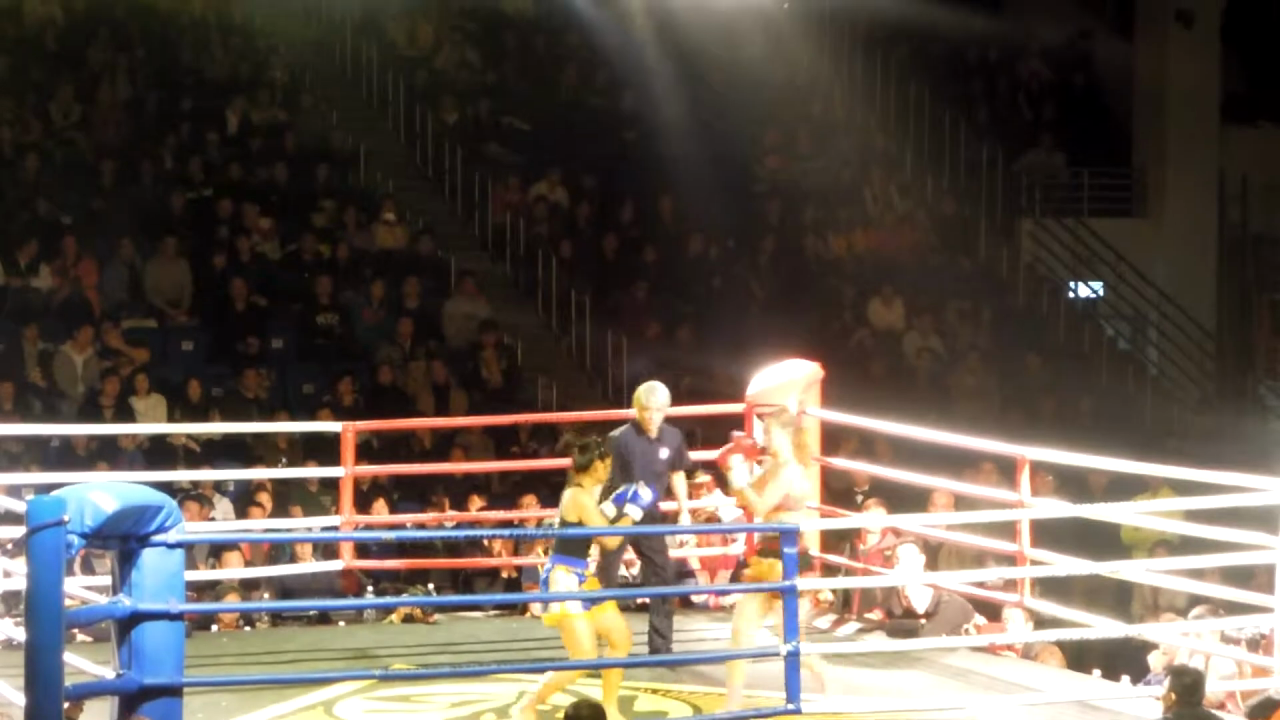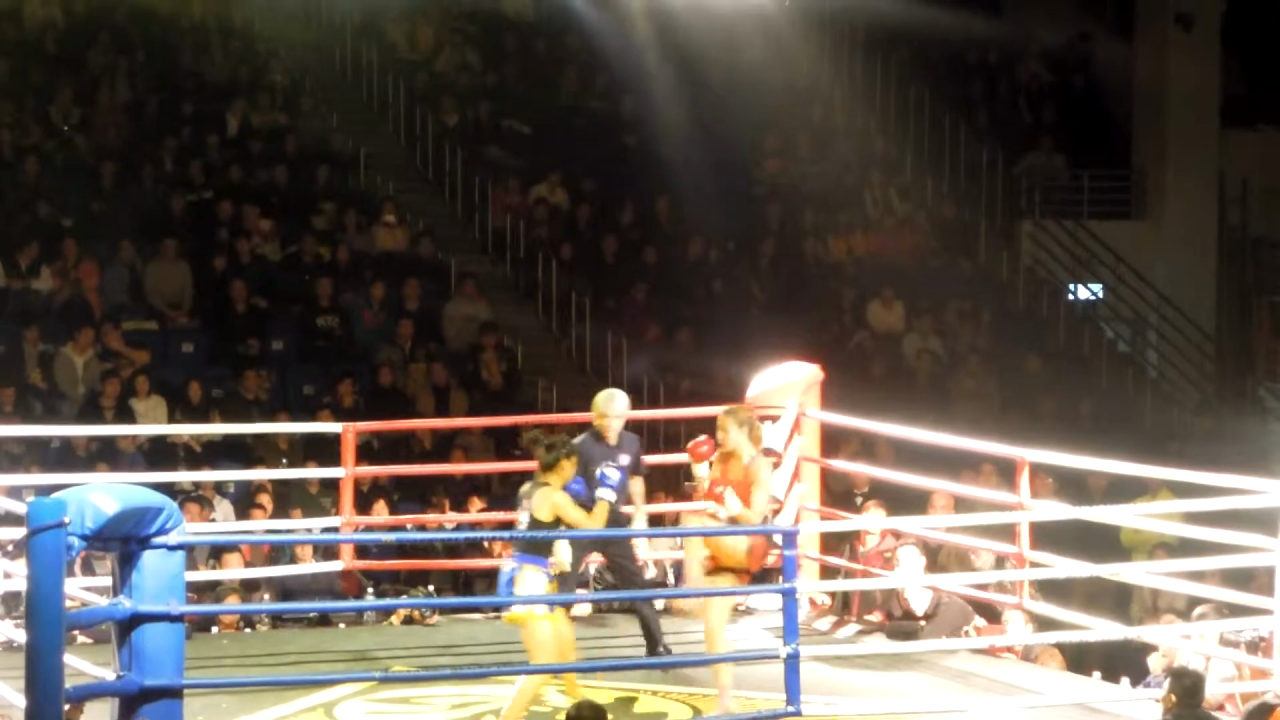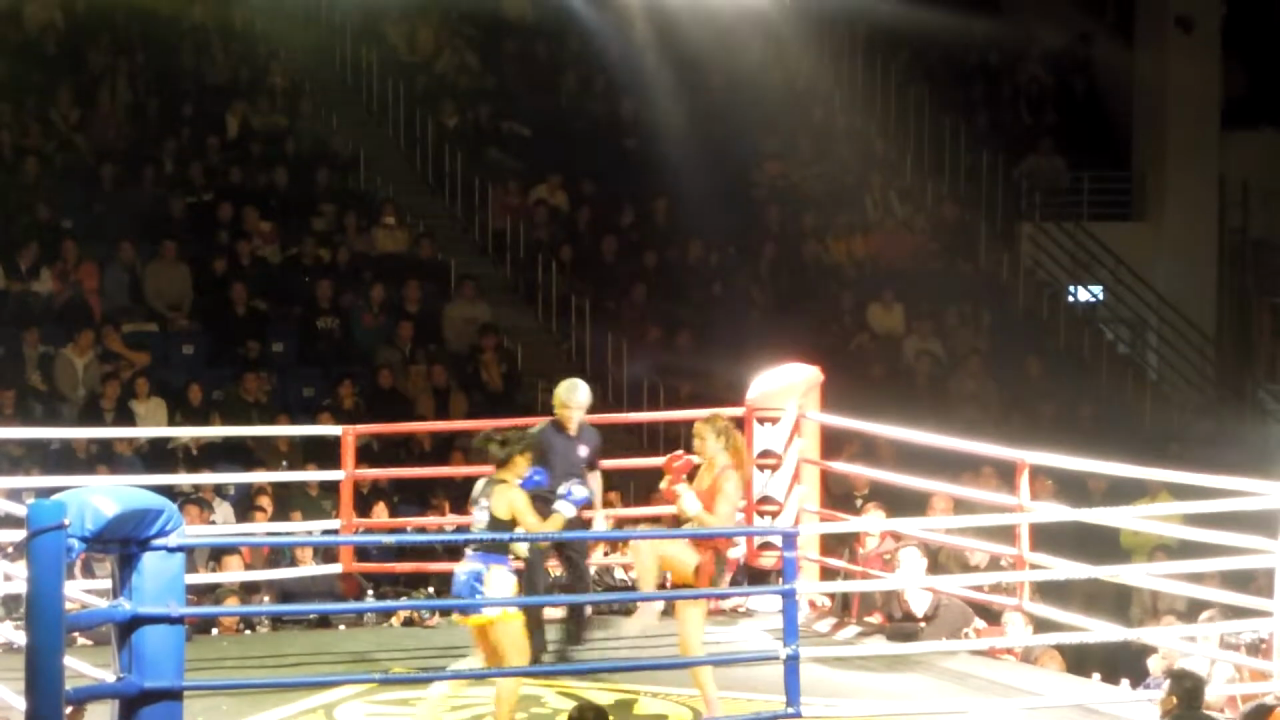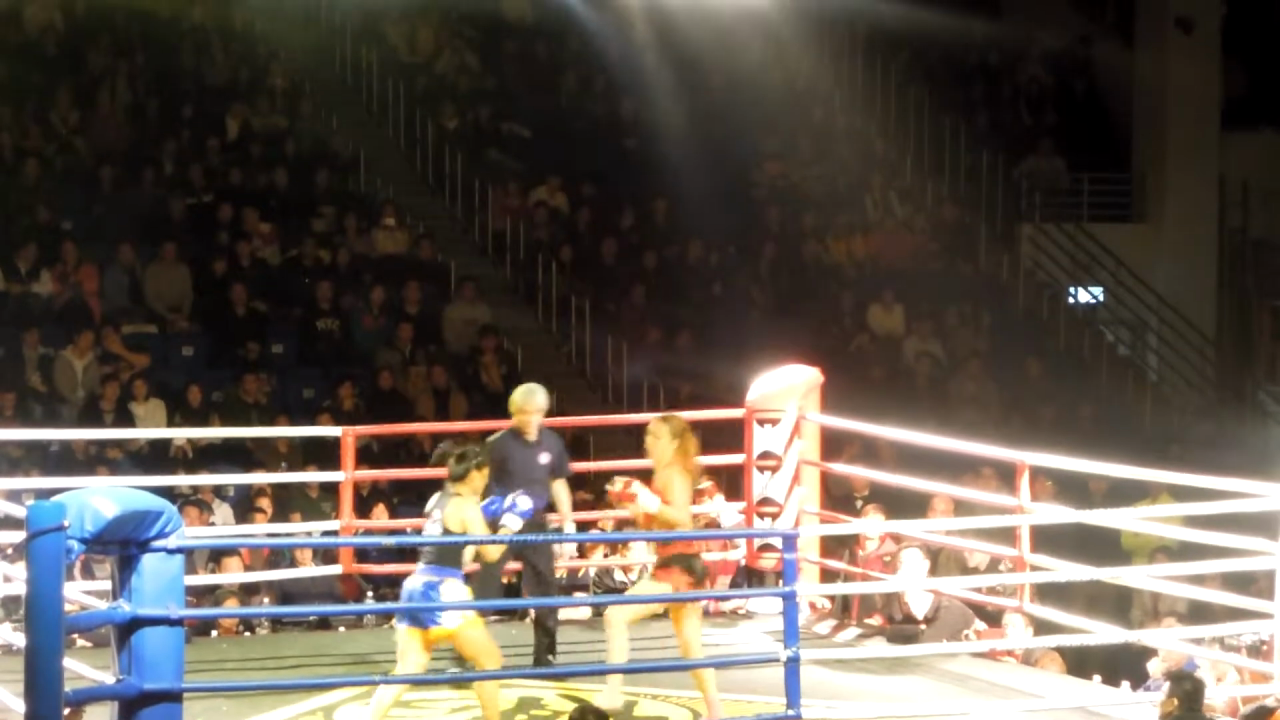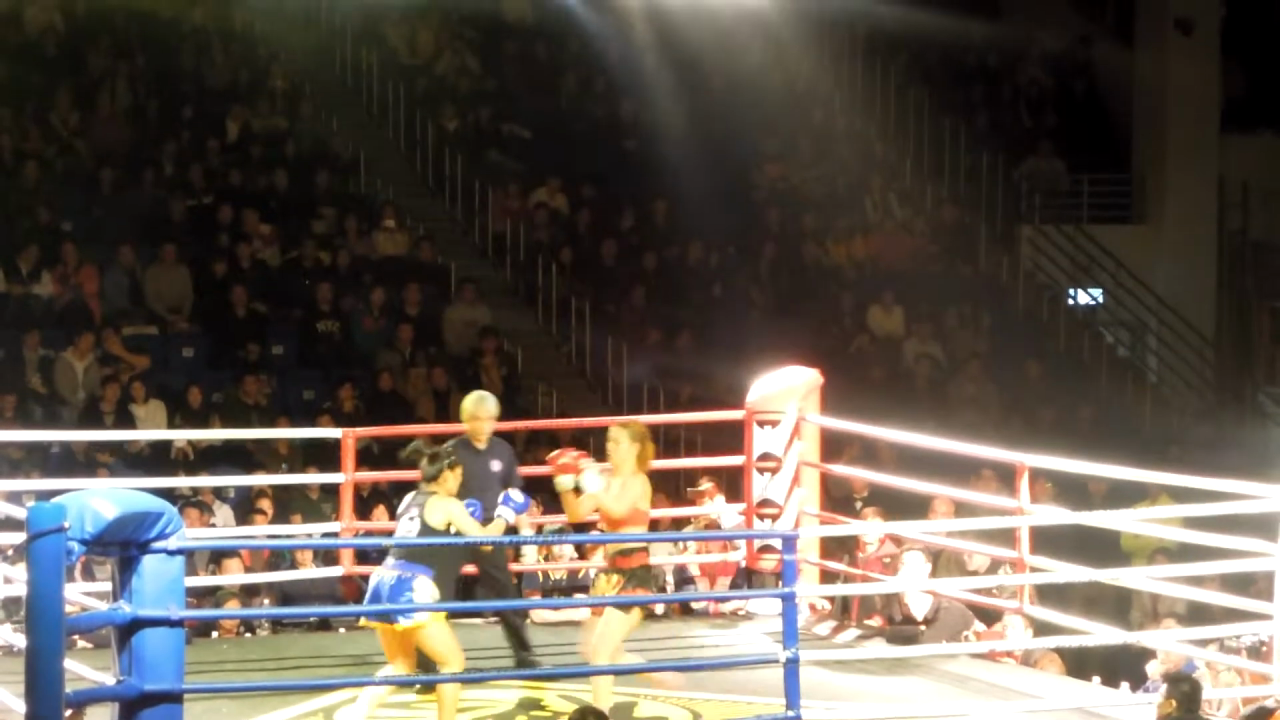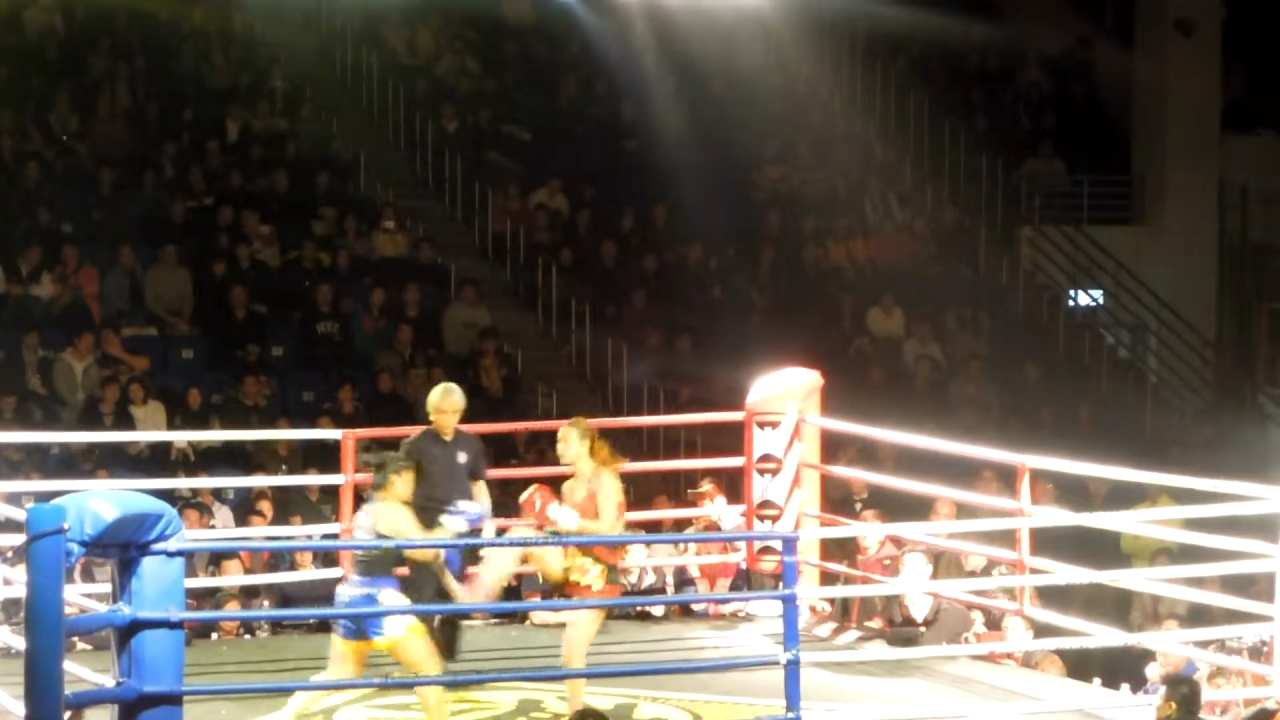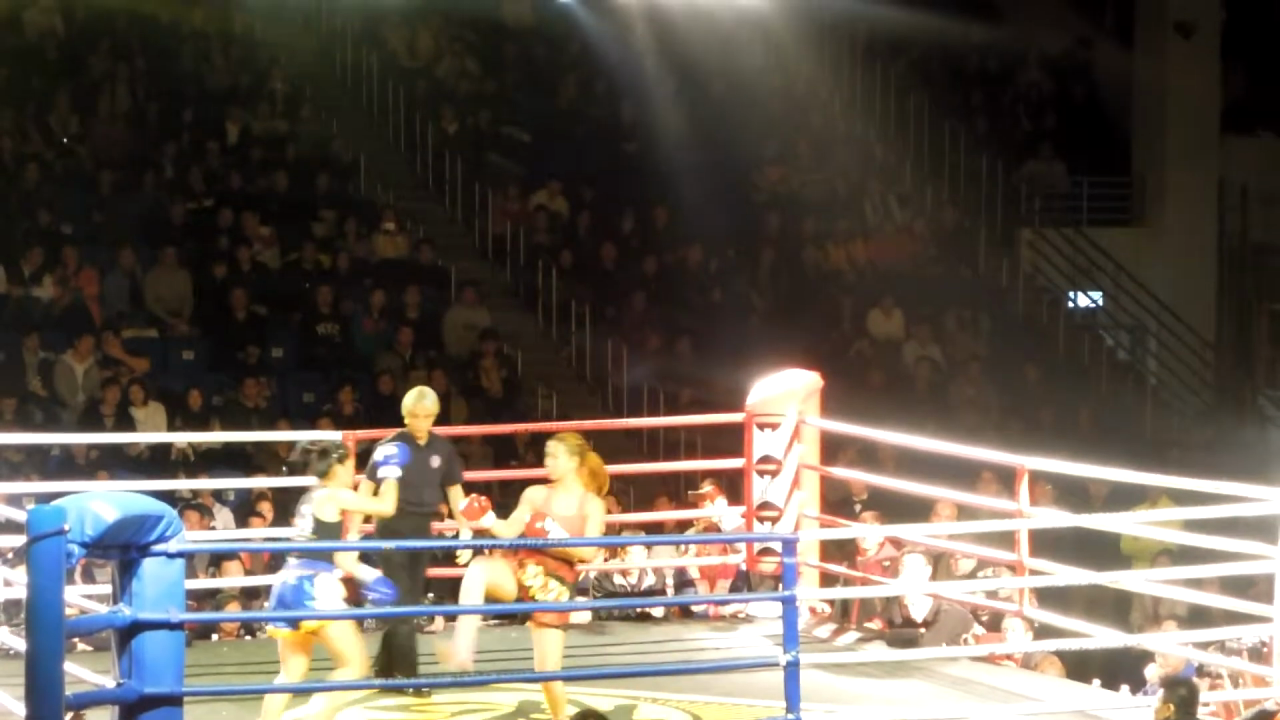
dt=0.2s
person 1, frame 1
left shoulder: (790, 471)
right shoulder: (771, 465)
left elbow: (759, 508)
right elbow: (747, 494)
left wrist: (739, 481)
right wrist: (744, 465)
right hip: (766, 554)
right knee: (740, 631)
left ankle: (823, 684)
right ankle: (732, 704)
person 1, frame 2
left shoulder: (760, 466)
right shoulder: (724, 460)
left elbow: (756, 517)
right elbow: (709, 495)
left wrist: (738, 509)
right wrist: (701, 474)
left hip: (749, 545)
right hip: (724, 550)
left knee: (693, 520)
right knee: (713, 628)
left ankle: (692, 585)
right ankle: (725, 703)
person 1, frame 3
left shoulder: (728, 477)
right shoulder: (705, 470)
left elbow: (719, 523)
left wrist: (695, 509)
right wrist: (678, 491)
left hip: (707, 557)
right hip: (694, 557)
left knee: (644, 541)
right knee: (688, 642)
left ankle: (649, 606)
person 1, frame 4
left shoulder: (673, 474)
right shoulder: (662, 474)
left elbow: (683, 519)
right elbow: (649, 522)
left wrist: (652, 503)
right wrist: (629, 504)
left hip: (678, 566)
right hip: (679, 565)
left knee: (616, 616)
right knee: (690, 647)
person 1, frame 5
left shoulder: (635, 482)
right shoulder: (610, 476)
left elbow: (616, 511)
right elbow: (574, 514)
left wrist: (594, 482)
right wrist: (566, 485)
left hip: (633, 577)
right hip: (612, 574)
left knee: (599, 654)
right knee: (595, 651)
right ankle: (656, 672)
person 1, frame 6
left shoulder: (605, 478)
right shoulder: (570, 486)
left elbow: (608, 529)
left wrist: (569, 521)
right wrist: (543, 518)
left hip: (601, 571)
right hip: (572, 559)
left knee: (572, 655)
right knee: (516, 538)
right ankle: (479, 594)
person 1, frame 7
left shoulder: (592, 503)
right shoulder: (535, 494)
left elbow: (589, 553)
right elbow: (509, 531)
left wrist: (559, 539)
right wrist: (487, 521)
left hip: (553, 585)
right hip: (520, 571)
left knee: (548, 672)
right knee: (479, 570)
right ankle: (462, 649)
person 2, frame 1
left shoulder: (673, 437)
right shoulder: (621, 439)
left elbow: (677, 474)
left wrist: (684, 511)
left hip: (649, 515)
left knee: (663, 580)
right knee: (605, 581)
left ankle: (660, 648)
person 2, frame 2
left shoulder: (632, 444)
right shoulder: (581, 447)
right elbow: (565, 491)
left wrist: (640, 515)
left hip: (612, 520)
left knee: (636, 582)
right knee: (563, 588)
left ankle: (656, 647)
person 2, frame 3
left shoulder: (591, 436)
right shoulder: (540, 435)
left wrist: (599, 512)
left hip: (571, 515)
right hip: (540, 514)
left knee: (580, 582)
right knee: (537, 585)
left ankle: (570, 646)
right ankle: (534, 655)
person 2, frame 4
left shoulder: (553, 443)
right shoulder: (498, 445)
left elbow: (559, 483)
left wrist: (569, 522)
left hip: (535, 525)
left knee: (545, 593)
right knee: (486, 590)
left ankle: (544, 656)
person 2, frame 5
left shoulder: (504, 451)
right shoulder: (450, 452)
left elbow: (512, 492)
left wrist: (526, 530)
left knee: (506, 593)
right knee: (439, 599)
left ankle: (523, 656)
right ankle: (427, 670)
person 2, frame 6
left shoulder: (469, 443)
right shoulder: (417, 445)
left elbow: (478, 485)
left wrist: (488, 525)
right hip: (423, 527)
right knee: (424, 598)
left ankle: (445, 660)
person 2, frame 7
left shoulder: (444, 448)
right shoulder: (390, 447)
left elbow: (455, 491)
right elbow: (366, 489)
left wrist: (465, 532)
right wrist: (354, 530)
left hip: (421, 531)
right hip: (392, 529)
left knee: (412, 602)
right knee: (399, 602)
left ankle: (386, 669)
right ankle: (408, 676)
person 3, frame 1
left shoulder: (579, 492)
right shoulder: (579, 497)
right elbow: (610, 540)
left wrist: (614, 505)
right wrist: (635, 509)
left hip: (580, 578)
right hip: (565, 579)
left knee: (621, 637)
right knee: (584, 659)
person 3, frame 2
left shoulder: (531, 488)
right shoulder: (553, 497)
right elbow: (590, 526)
right wrist: (606, 492)
left hip: (520, 575)
right hip: (528, 578)
left knee: (564, 644)
right knee: (545, 662)
person 3, frame 3
left shoulder: (483, 485)
right shoulder: (512, 493)
right elbow: (541, 533)
right wrist: (566, 505)
left hip: (469, 573)
right hip: (492, 578)
left knee: (489, 657)
right knee: (516, 660)
person 3, frame 4
left shoulder: (437, 500)
right shoulder: (466, 506)
right elbow: (490, 553)
left wrist: (480, 518)
right wrist: (512, 519)
left hip: (415, 588)
right hip: (442, 592)
left knee: (407, 669)
right knee: (490, 661)
person 3, frame 5
left shoulder: (412, 499)
right shoulder: (446, 504)
right elbow: (484, 538)
right wrist: (506, 512)
left hip: (383, 583)
right hip: (411, 588)
left knee: (404, 667)
right knee: (453, 663)
person 3, frame 6
left shoulder: (366, 512)
right shoulder: (394, 511)
right elbow: (425, 548)
left wrist: (439, 556)
right wrist: (455, 523)
left hip: (352, 595)
right hip: (380, 598)
left knee: (337, 674)
right knee: (430, 669)
person 3, frame 7
left shoulder: (310, 498)
right shoulder: (336, 496)
right elbow: (384, 508)
left wrist: (367, 575)
right wrist: (390, 471)
left hip: (290, 583)
right hip: (317, 585)
left knee: (292, 673)
right knee: (357, 665)
